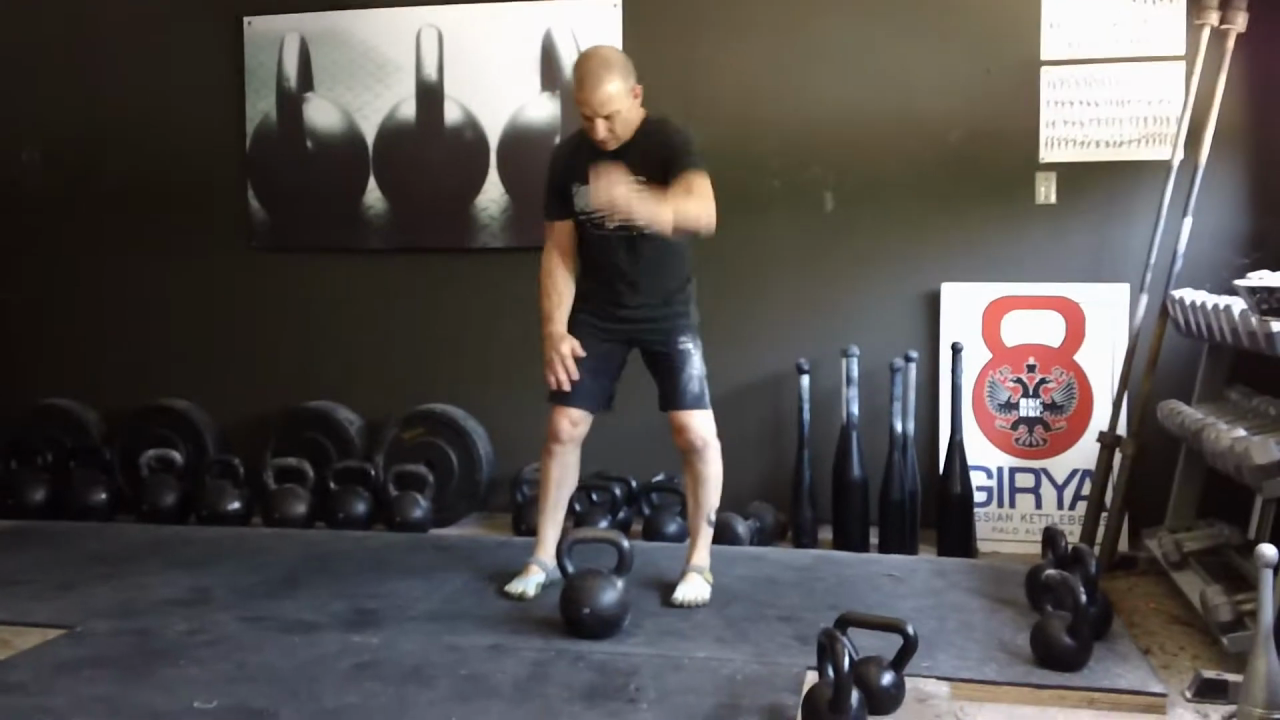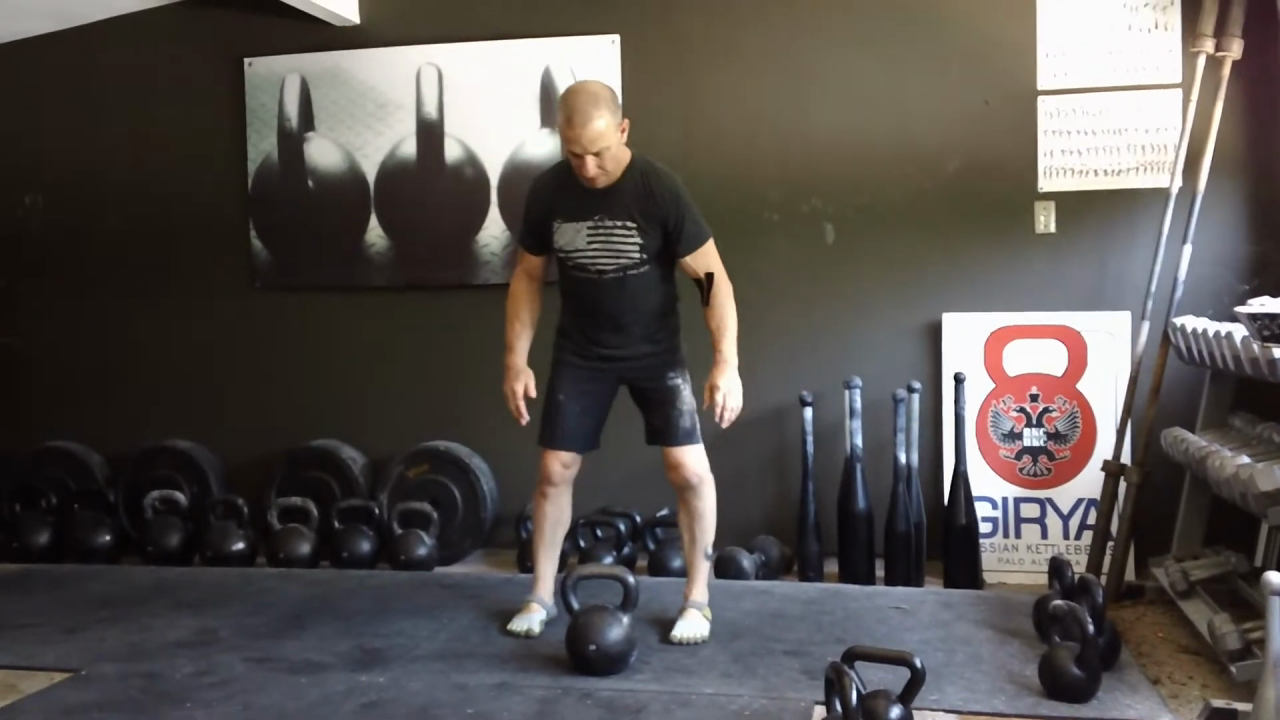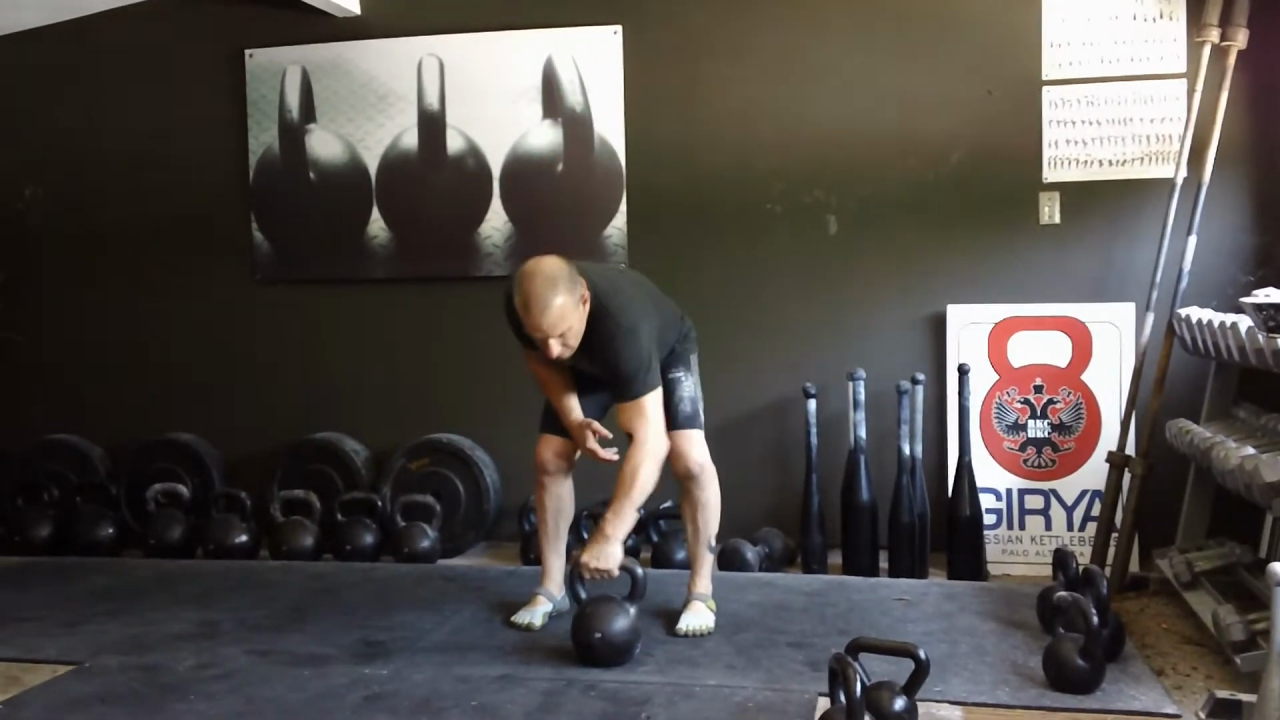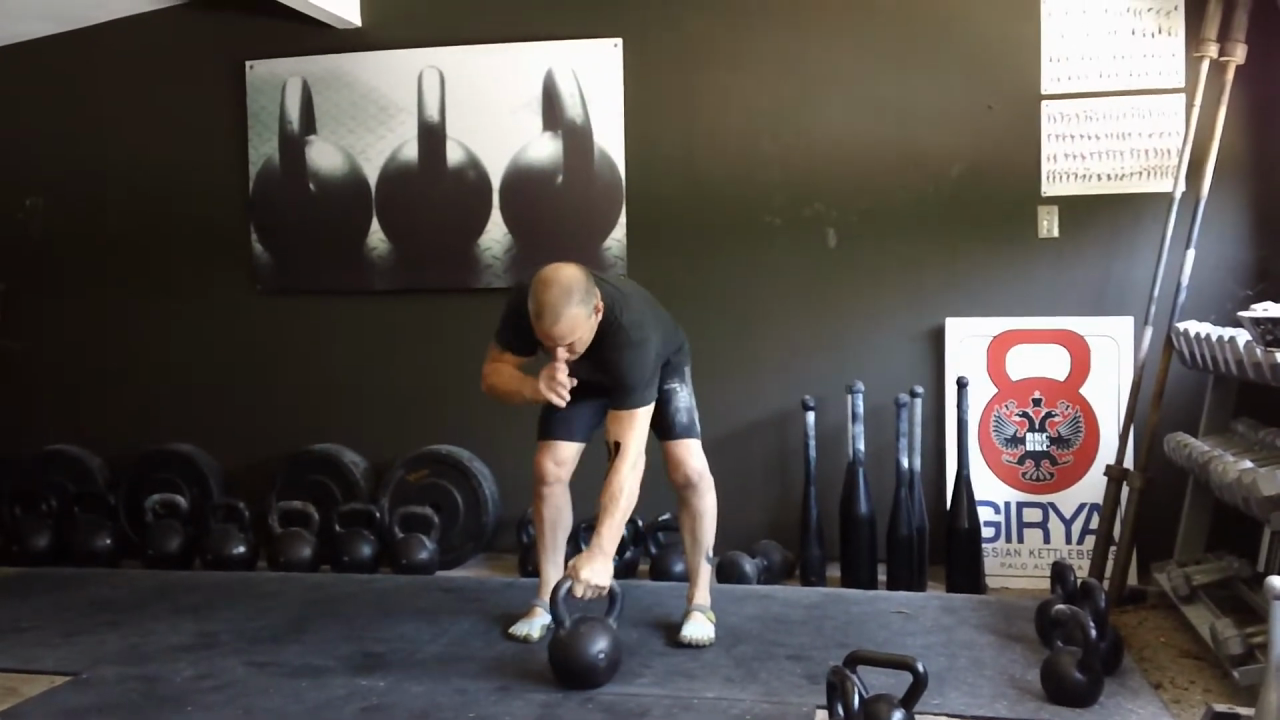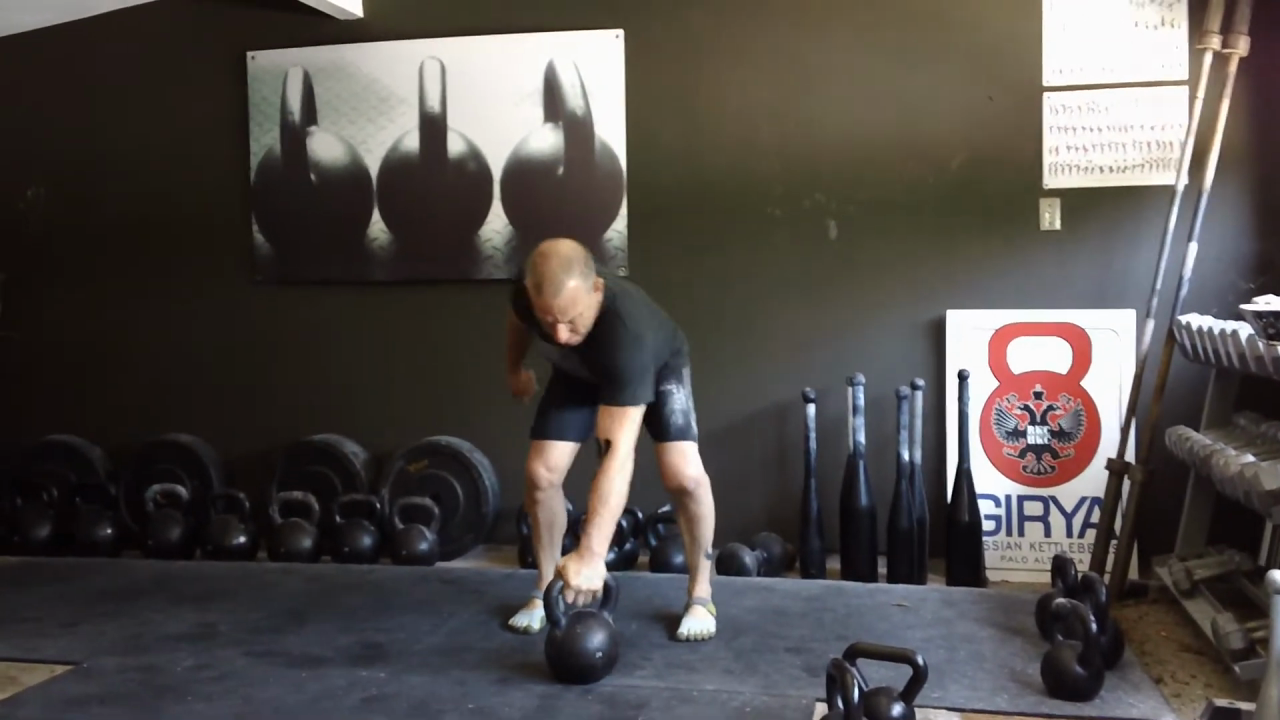
dt=1s
person 1, frame 1
left shoulder: (668, 142)
right shoulder: (567, 157)
left elbow: (701, 213)
right elbow: (558, 251)
left wrist: (636, 202)
right wrist: (556, 332)
left hip: (665, 309)
right hip: (597, 312)
left knee: (695, 433)
right knee: (563, 429)
left ankle: (698, 563)
right ankle: (544, 558)
person 1, frame 2
left shoulder: (660, 190)
right shoulder: (547, 191)
left elbow: (712, 278)
right elbow: (528, 277)
left wrist: (726, 362)
right wrist: (515, 360)
left hip: (655, 351)
right hip: (580, 353)
left knee: (689, 471)
right knee: (554, 472)
left ankle: (697, 600)
right ankle: (542, 595)
person 1, frame 3
left shoulder: (622, 326)
right shoulder: (520, 307)
left elbow: (650, 442)
right elbow: (539, 359)
left wrist: (609, 537)
right wrist: (573, 420)
left hip: (665, 347)
right hip: (585, 365)
left knee: (691, 461)
right knee: (550, 459)
left ankle: (701, 594)
right ankle: (551, 589)
person 1, frame 4
left shoulder: (632, 335)
right shoulder: (525, 305)
left elbow: (629, 454)
right elbow: (495, 371)
left wrist: (601, 551)
right wrist: (534, 386)
left hip: (659, 361)
right hip: (584, 373)
left knee: (689, 470)
right knee: (549, 470)
left ankle: (699, 604)
right ankle: (547, 599)
person 1, frame 5
left shoulder: (629, 333)
right shoulder: (529, 291)
left elbow: (619, 453)
left wrist: (590, 555)
right wrist: (515, 369)
left hip: (658, 366)
right hip: (579, 373)
left knee: (685, 475)
right knee: (541, 473)
left ankle: (700, 597)
right ankle: (545, 590)
